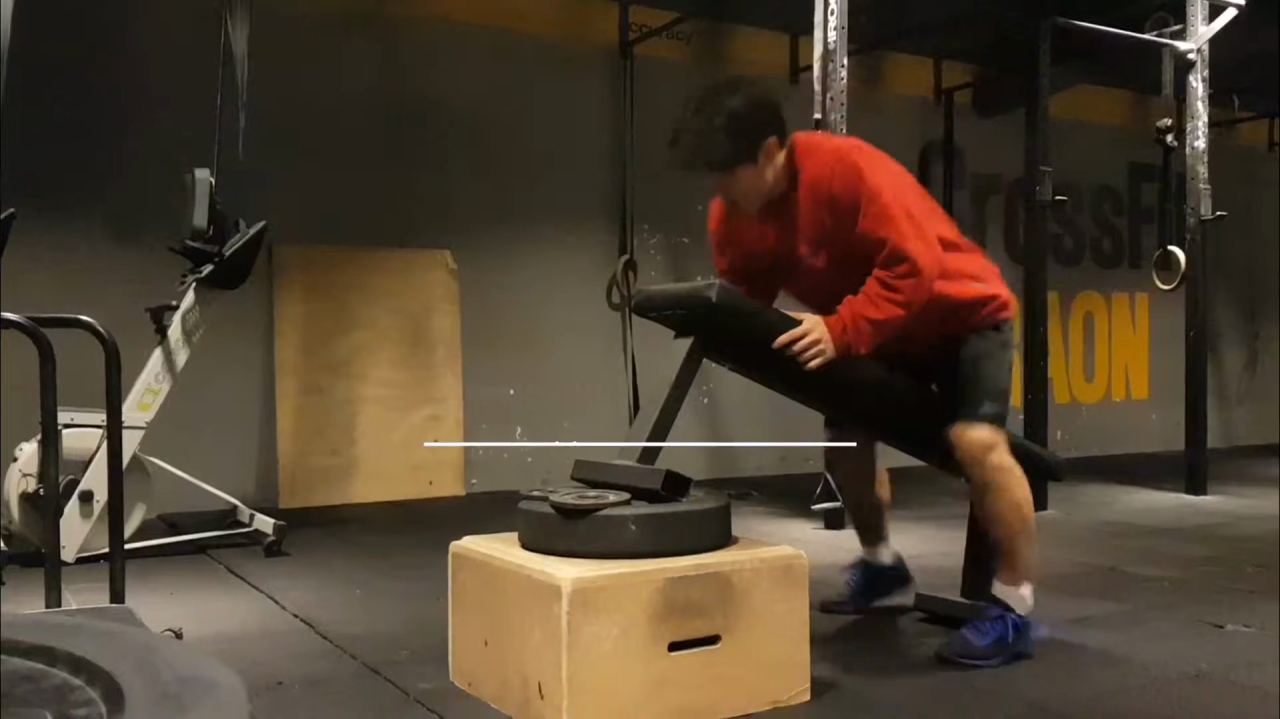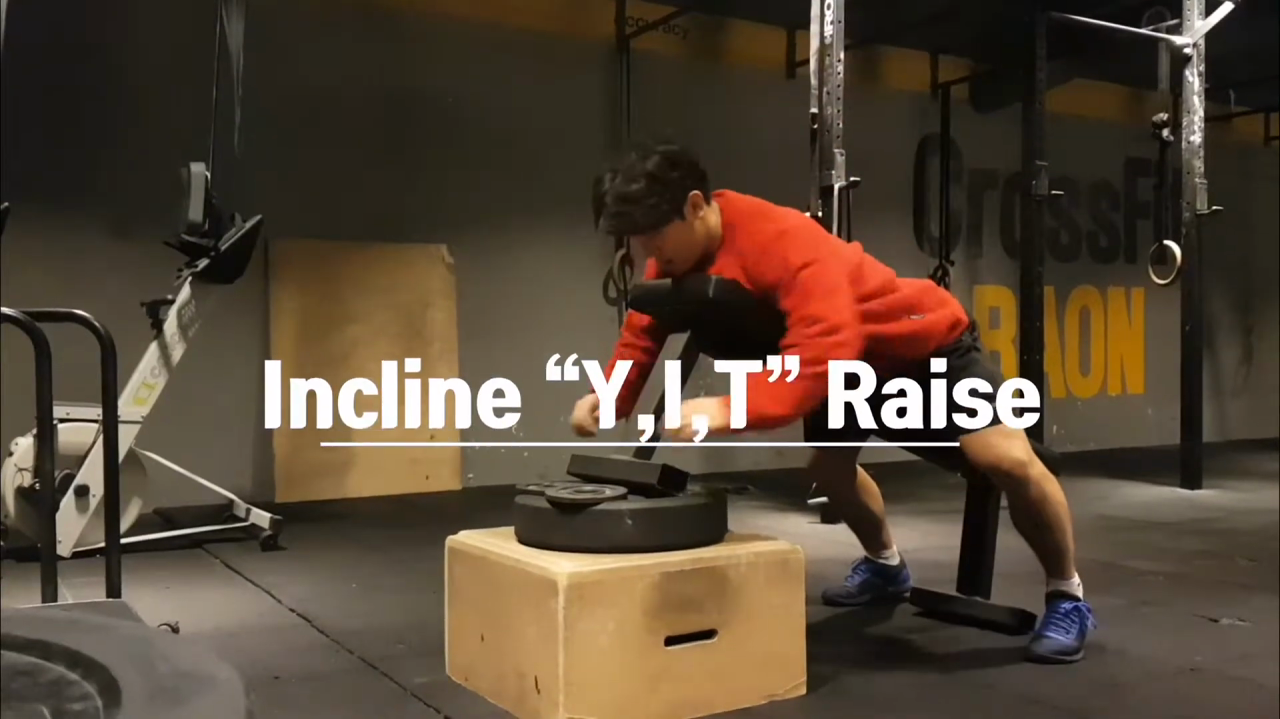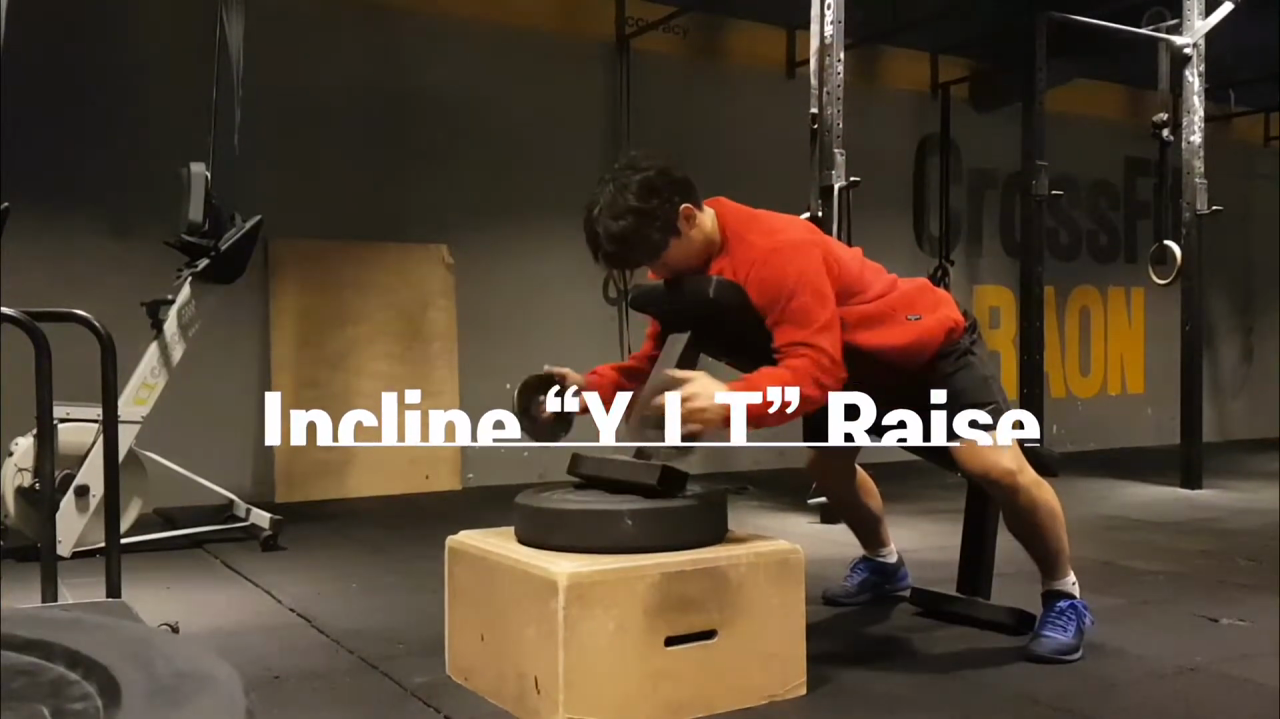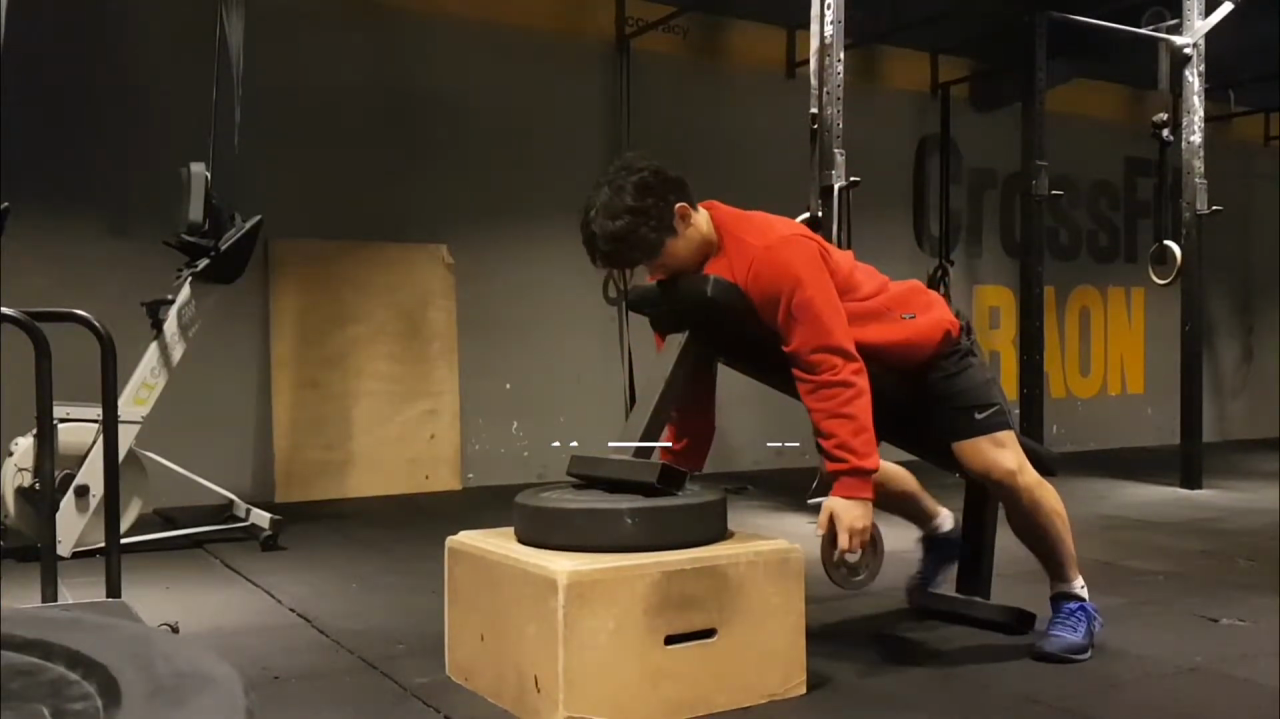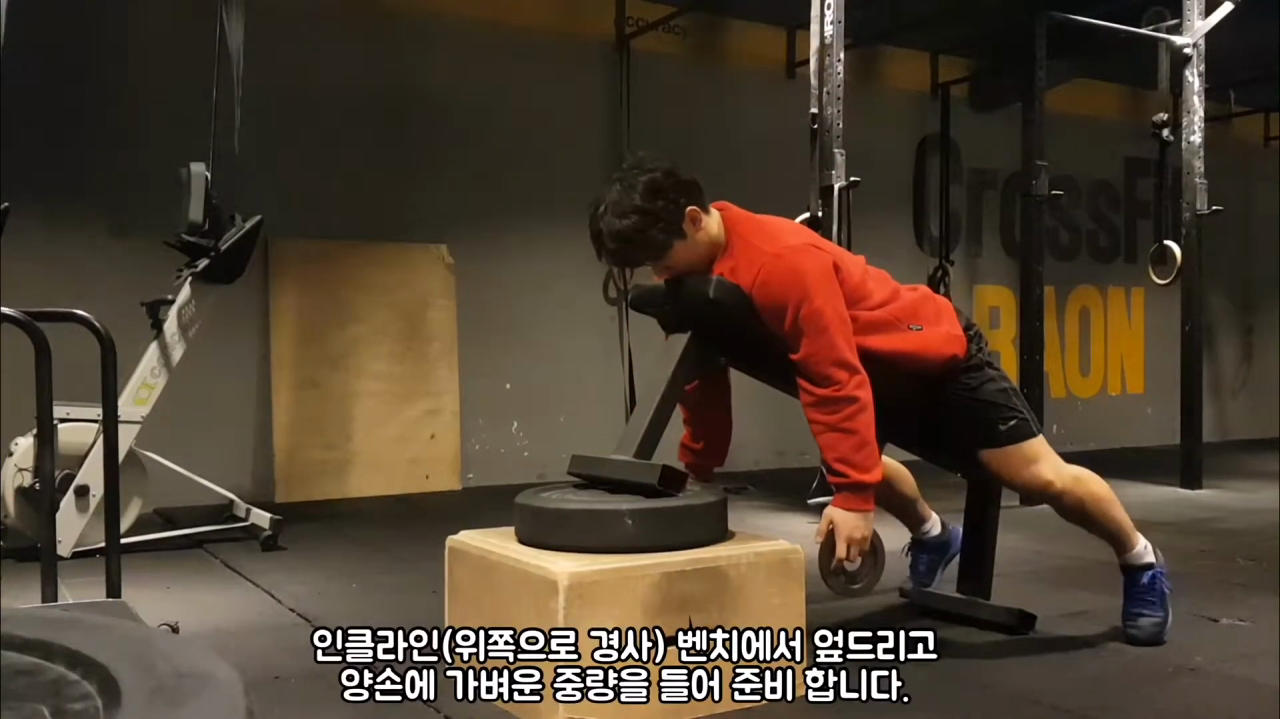
dt=1s
person 1, frame 1
left shoulder: (846, 167)
right shoulder: (731, 216)
left elbow: (911, 267)
right elbow: (744, 294)
left wrist: (839, 332)
left hip: (960, 310)
right hip: (884, 332)
left knee: (977, 443)
right knee: (845, 444)
left ankle: (1013, 608)
right ankle: (881, 566)
person 1, frame 2
left shoulder: (780, 241)
right shoulder: (678, 258)
left elbow: (827, 341)
right elbow: (645, 331)
left wrist: (736, 409)
right wrist: (611, 395)
left hip: (928, 341)
right hip: (855, 363)
left knee: (1008, 460)
right knee: (827, 463)
left ankle: (1067, 597)
right ankle: (885, 564)
person 1, frame 3
left shoulder: (779, 251)
right shoulder: (685, 263)
left elbow: (814, 368)
right elbow: (656, 355)
left wrist: (731, 402)
right wrist: (593, 388)
left hip: (930, 343)
right hip: (858, 360)
left knee: (996, 467)
right knee: (826, 462)
left ankle: (1064, 597)
right ankle: (883, 563)
person 1, frame 4
left shoulder: (775, 252)
right shoulder: (680, 272)
left elbow: (832, 369)
right elbow: (690, 382)
left wrist: (853, 483)
left hip: (923, 344)
right hip: (862, 357)
left knee: (1000, 467)
right knee: (839, 465)
left ankle: (1073, 599)
right ankle: (941, 530)
person 1, frame 5
left shoulder: (784, 259)
right shoulder: (695, 271)
left elbow: (835, 379)
right elbow: (704, 379)
left wrist: (853, 496)
right wrist: (695, 475)
left hip: (938, 354)
right hip: (878, 372)
left knee: (1041, 476)
right knee: (852, 454)
left ankle: (1140, 562)
right ankle: (932, 536)
